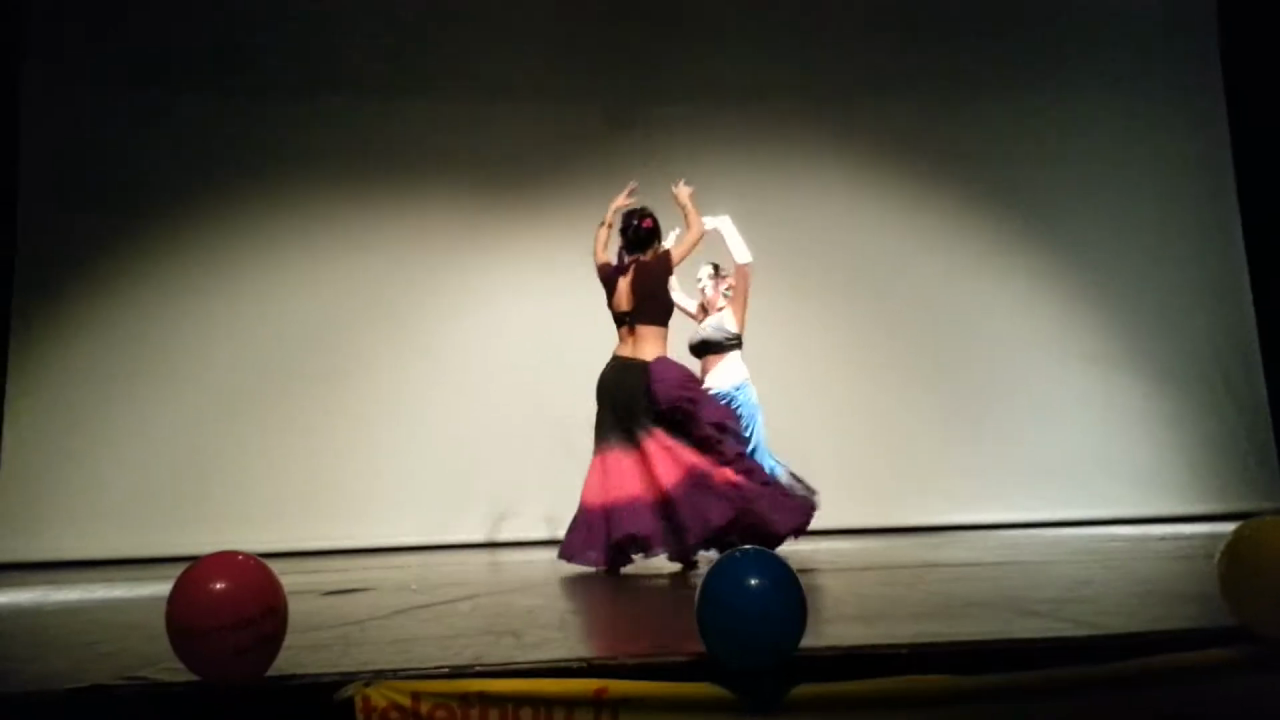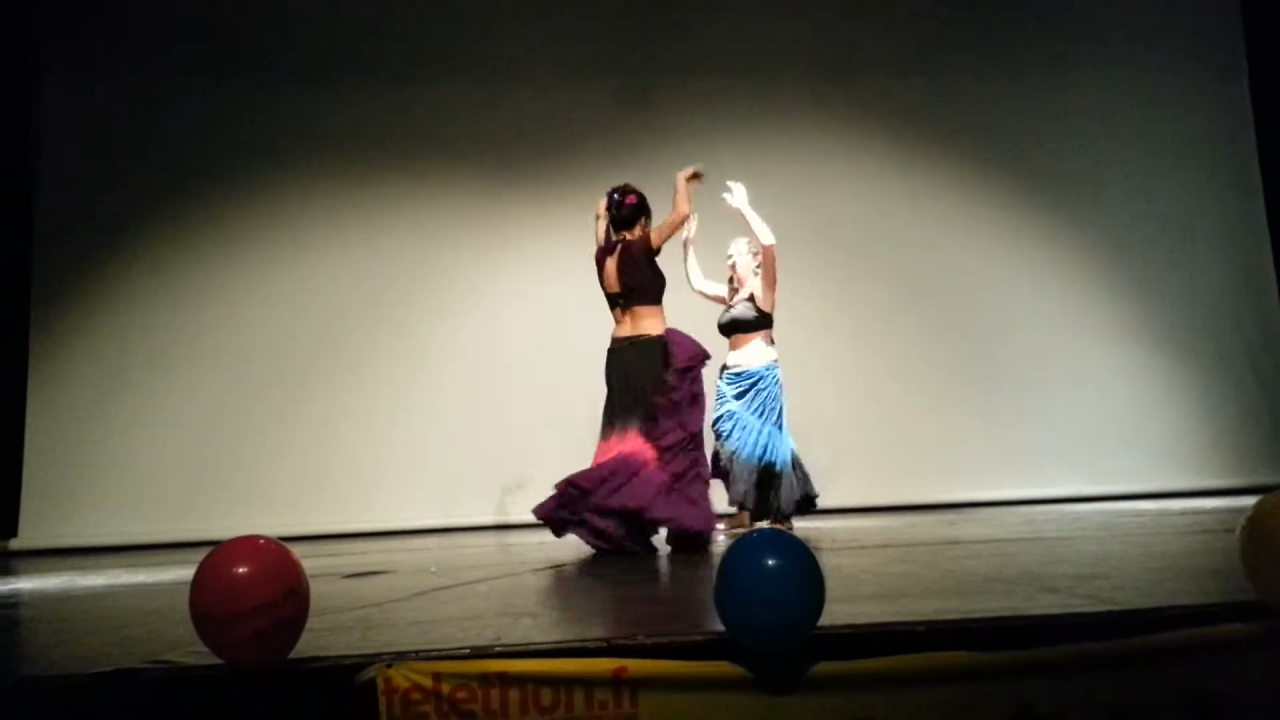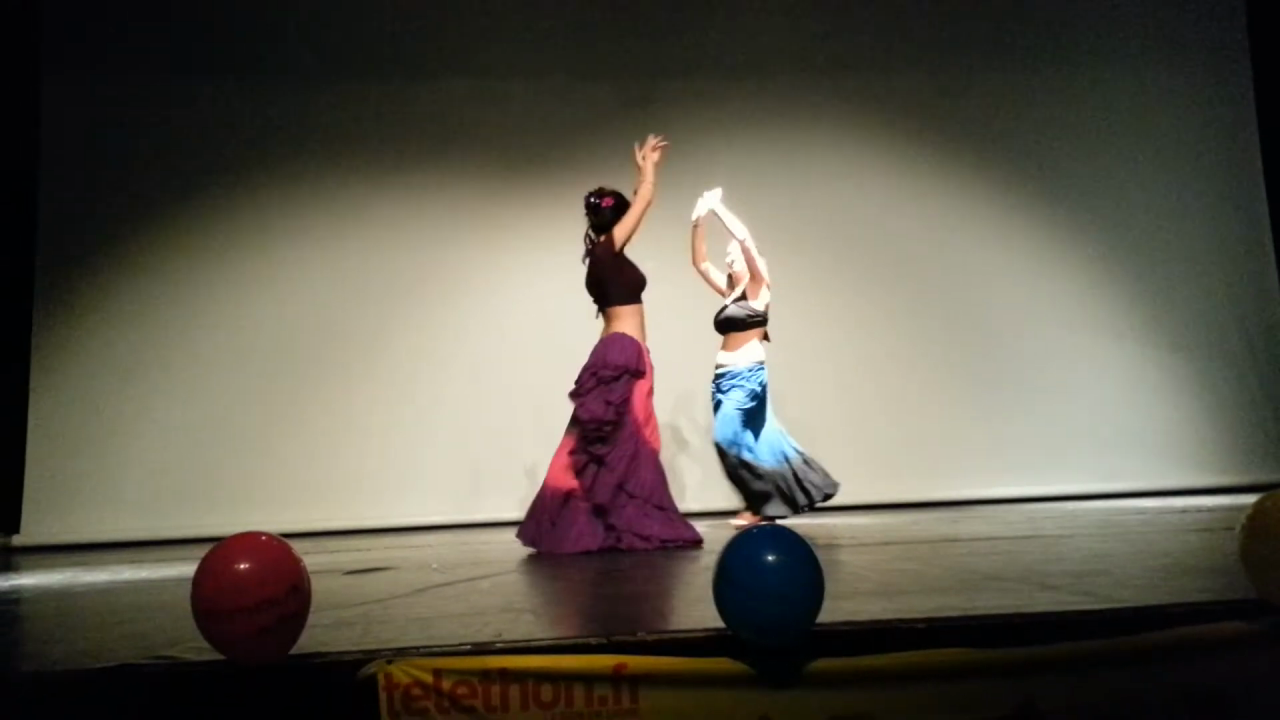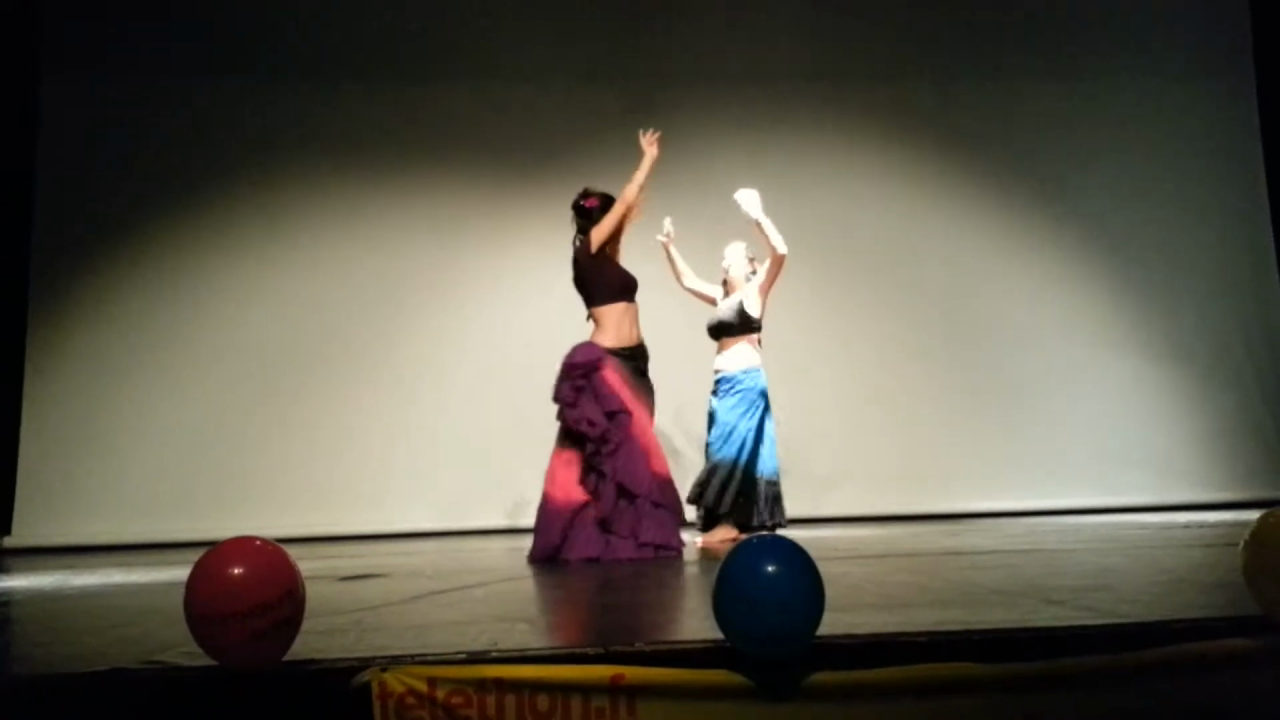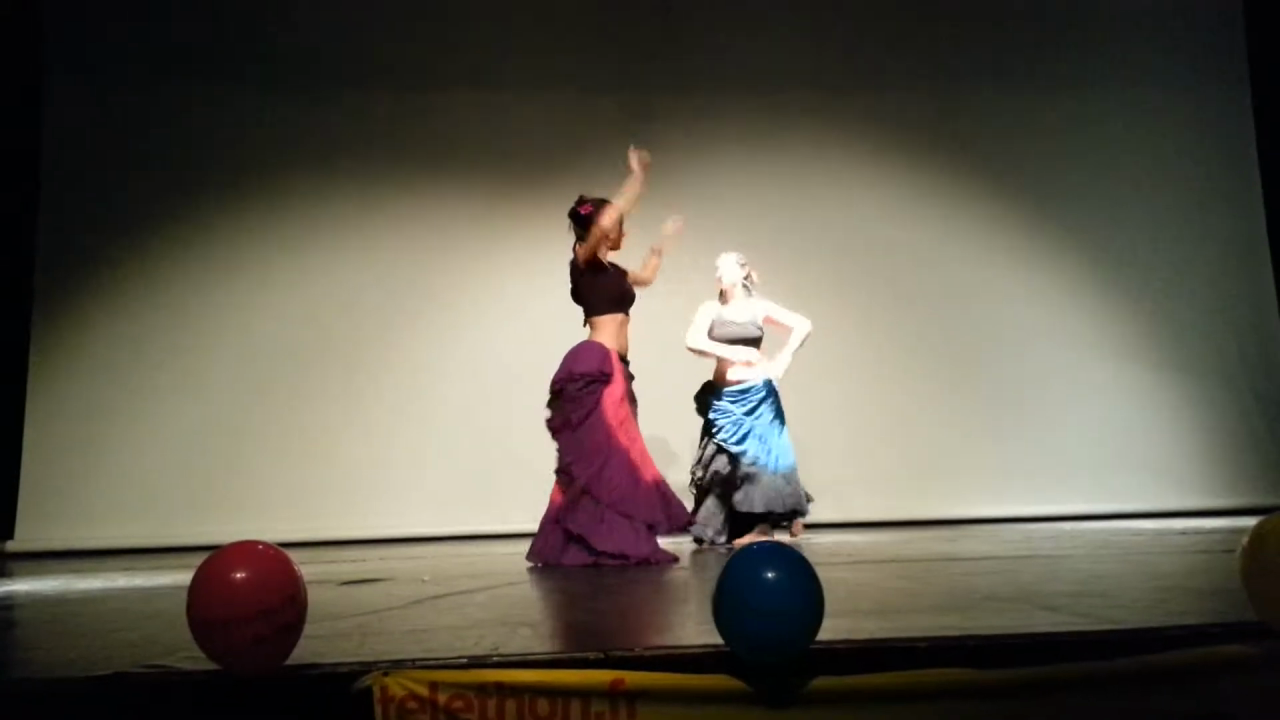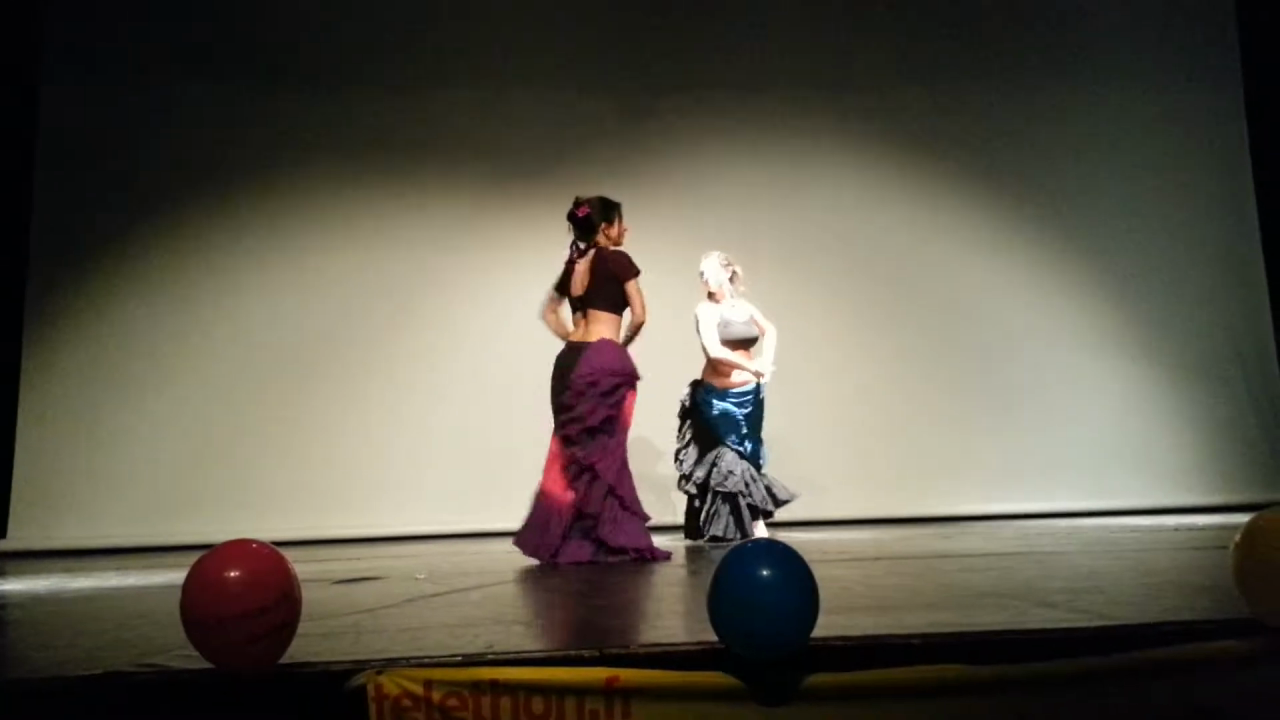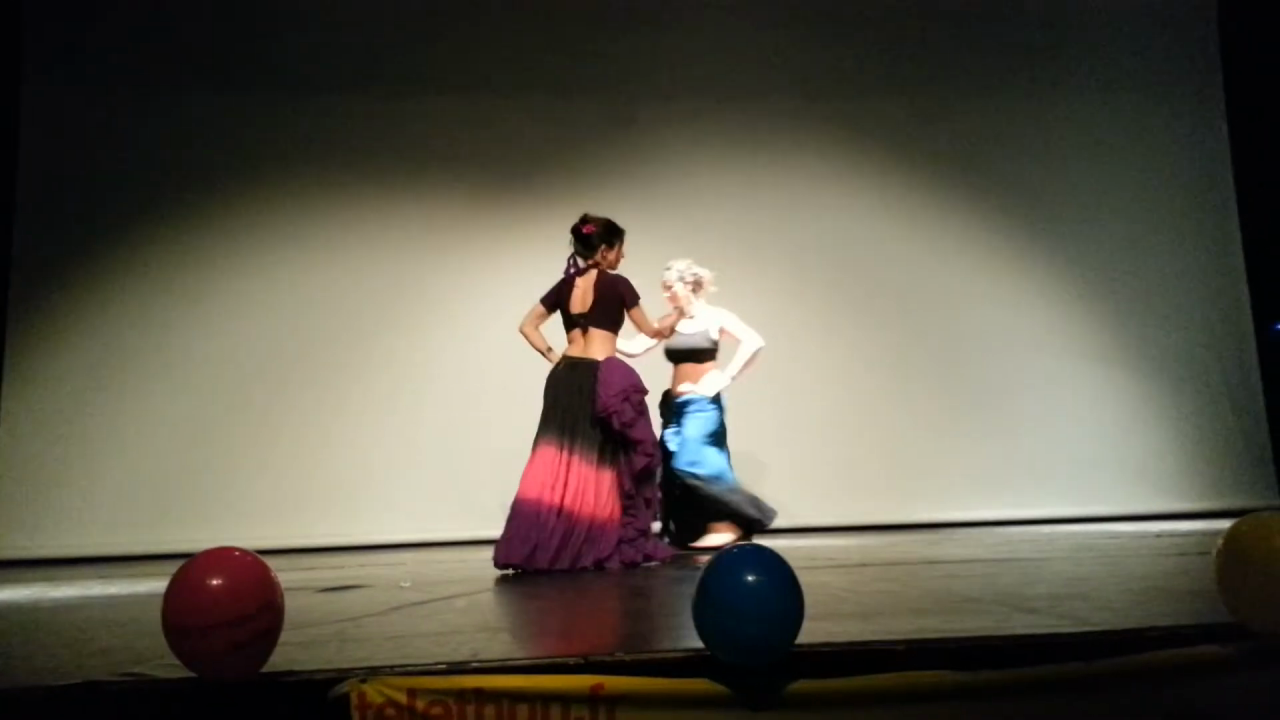
dt=0.4s
person 1, frame 1
left shoulder: (613, 272)
right shoulder: (655, 270)
left elbow: (599, 254)
right elbow: (697, 232)
left wrist: (611, 213)
right wrist: (685, 200)
left hip: (616, 376)
right hip: (652, 378)
left knee: (616, 464)
right knee: (684, 451)
left ankle: (604, 550)
person 1, frame 2
left shoulder: (605, 257)
right shoulder: (639, 251)
right elbow: (681, 214)
left wrist: (602, 216)
right wrist: (681, 182)
left hip: (620, 356)
right hip: (653, 353)
left knee: (634, 440)
right knee: (669, 439)
left ankle: (627, 530)
right ankle: (681, 529)
person 1, frame 3
left shoulder: (605, 255)
right shoulder: (607, 251)
left elbow: (633, 207)
right elbow: (641, 202)
left wrist: (643, 170)
right wrist: (648, 164)
left hip: (615, 354)
right hip: (622, 355)
left knee: (611, 445)
right knee: (623, 444)
left ankle: (583, 529)
right ankle: (627, 530)
person 1, frame 4
left shoulder: (602, 258)
right shoulder: (585, 252)
right elbow: (626, 201)
left wrist: (621, 235)
right wrist: (648, 159)
left hip: (632, 360)
right hip: (606, 362)
left knee: (629, 449)
right knee: (610, 449)
left ankle: (617, 537)
right ankle: (599, 539)
person 1, frame 5
left shoulder: (608, 270)
right shoulder: (584, 262)
left elbow: (643, 278)
right elbow: (603, 226)
left wrist: (662, 240)
right wrist: (637, 181)
left hip: (610, 367)
right hip: (599, 366)
left knee: (613, 450)
right knee: (600, 450)
left ankle: (594, 538)
right ankle: (602, 541)
person 1, frame 6
left shoulder: (574, 266)
right shoulder: (618, 261)
left elbow: (550, 313)
right elbow: (638, 315)
right wrist: (620, 345)
left hip: (573, 360)
right hip: (603, 360)
left knee: (578, 448)
right knee: (598, 449)
left ankle: (564, 539)
right ankle: (595, 542)
person 1, frame 7
left shoulder: (565, 285)
right shoulder: (615, 284)
left elbow: (527, 325)
right elbow: (651, 328)
left wrist: (551, 356)
right wrist: (672, 323)
left hip: (564, 378)
right hip: (603, 378)
left knee: (560, 461)
right knee: (616, 461)
left ankle: (537, 546)
right ankle: (629, 544)
person 2, frame 1
left shoulder: (733, 311)
right shoulder: (703, 316)
left elbow: (743, 263)
right elbow: (677, 296)
left wrist: (725, 226)
left hip: (736, 397)
person 2, frame 2
left shoulder: (764, 288)
right shoulder: (730, 293)
left elbow: (768, 244)
right elbow: (696, 282)
left wrist: (743, 206)
right wrist: (688, 242)
left hip: (761, 377)
right hip: (731, 380)
left knee: (763, 442)
right knee: (734, 443)
left ankle: (780, 516)
right ankle: (746, 510)
person 2, frame 3
left shoulder: (758, 287)
right shoulder: (730, 290)
left elbow: (746, 241)
right elbow: (700, 263)
left wrist: (719, 208)
right wrist: (699, 222)
left hip: (747, 377)
right hip: (726, 380)
left knee: (732, 439)
right knee: (746, 442)
left ankle: (760, 505)
right ankle: (760, 506)
person 2, frame 4
left shoulder: (755, 292)
right shoulder: (721, 297)
left elbow: (779, 253)
right elbow: (684, 279)
left wrist: (757, 215)
right wrist: (669, 246)
left hip: (746, 382)
right hip: (725, 384)
left knee: (731, 447)
right knee: (727, 448)
left ankle: (727, 524)
right ankle: (741, 520)
person 2, frame 5
left shoulder: (759, 307)
right shoulder: (710, 309)
left elbow: (803, 325)
right elbow: (691, 341)
left wrist: (782, 359)
right wrist: (730, 352)
left hip: (759, 394)
right hip: (723, 398)
left knee: (764, 454)
right knee: (727, 460)
left ankle: (774, 523)
person 2, frame 6
left shoulder: (745, 307)
right shoulder: (706, 309)
left elbow: (770, 332)
right elbow: (714, 350)
left wrist: (766, 366)
right wrist: (754, 367)
left hip: (749, 396)
right hip: (717, 399)
left knee: (747, 457)
right knee: (725, 459)
left ankle: (753, 522)
person 2, frame 7
left shoulder: (714, 316)
left elbow: (755, 342)
right elbow: (636, 348)
left wrist: (726, 377)
left hip: (703, 404)
right hip: (676, 405)
left knee: (693, 462)
right knee: (677, 465)
left ankle: (725, 525)
